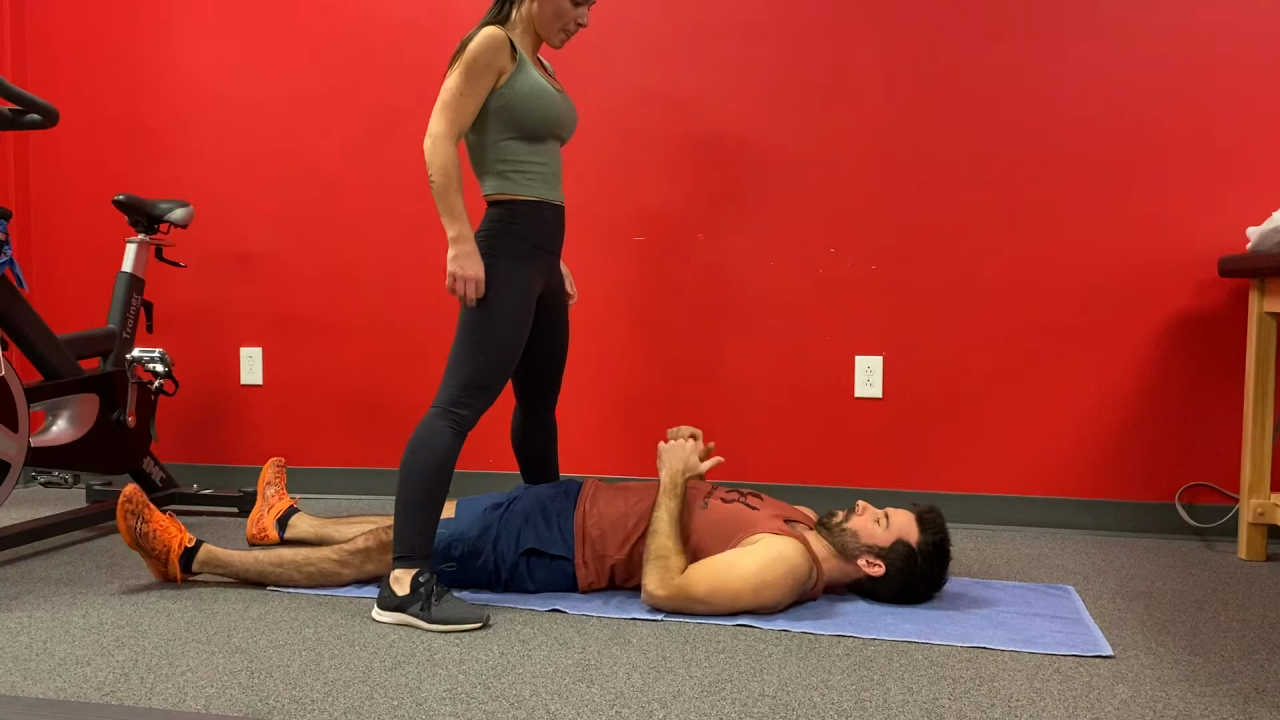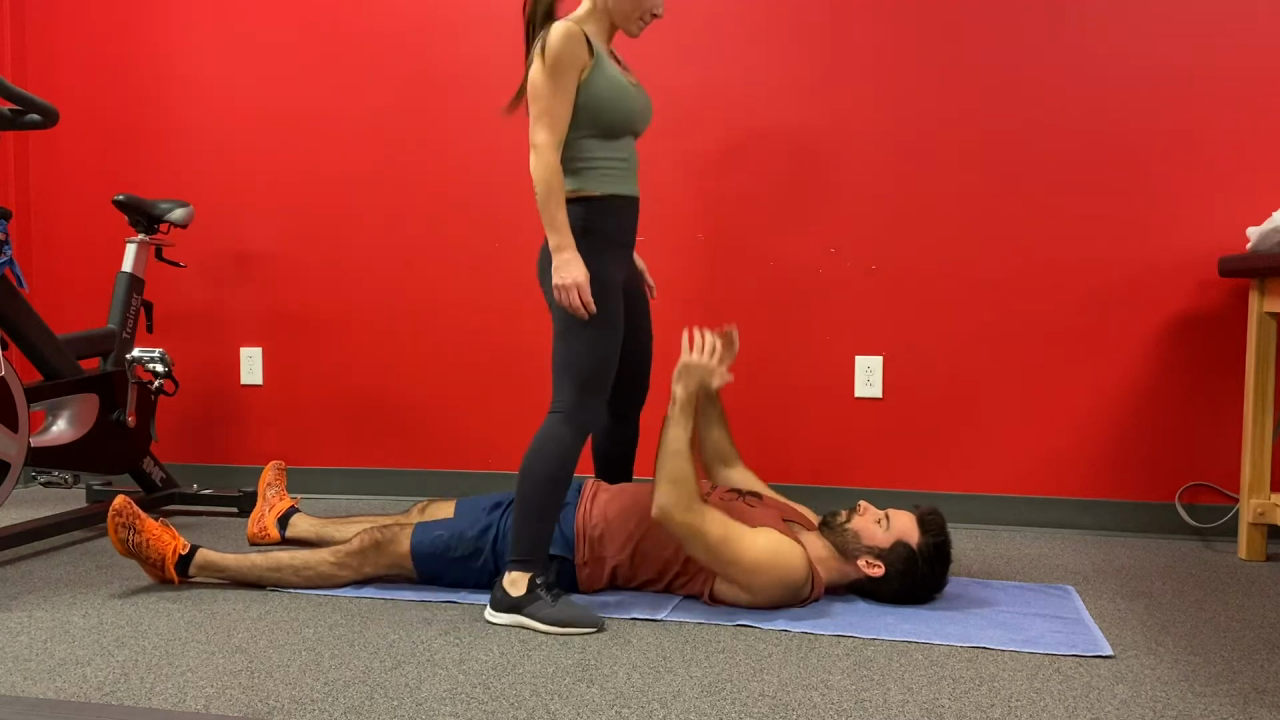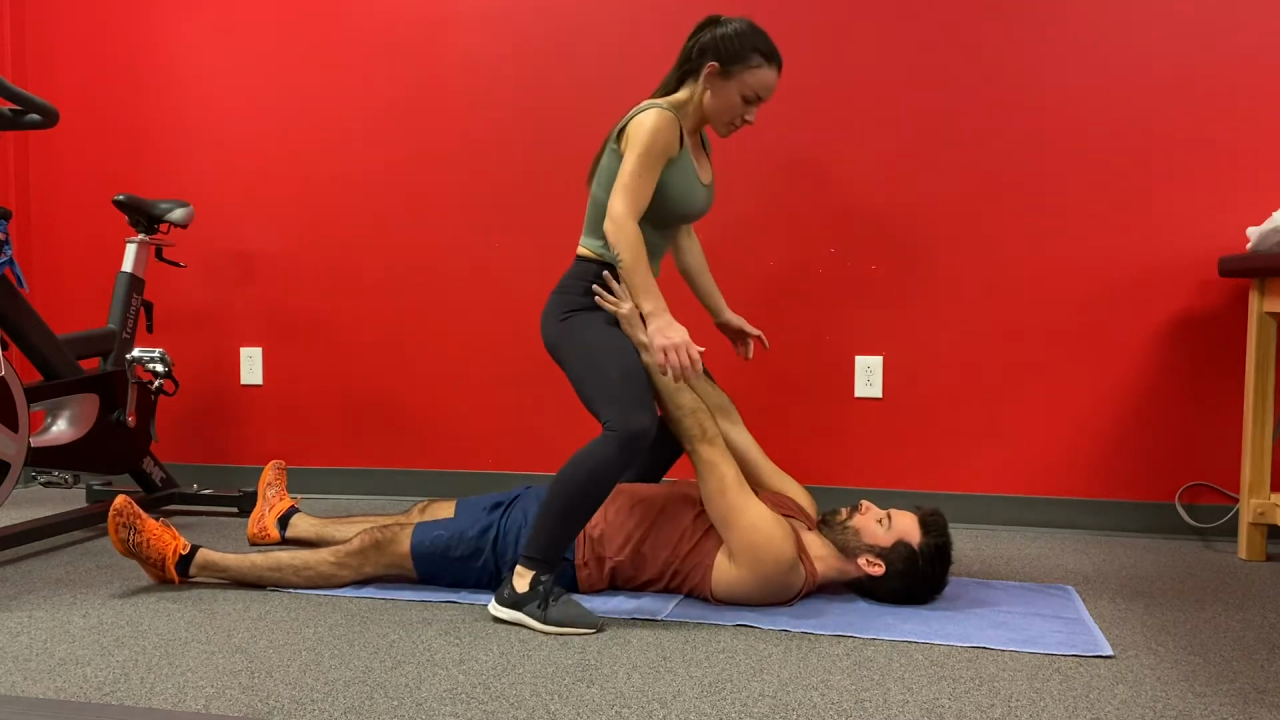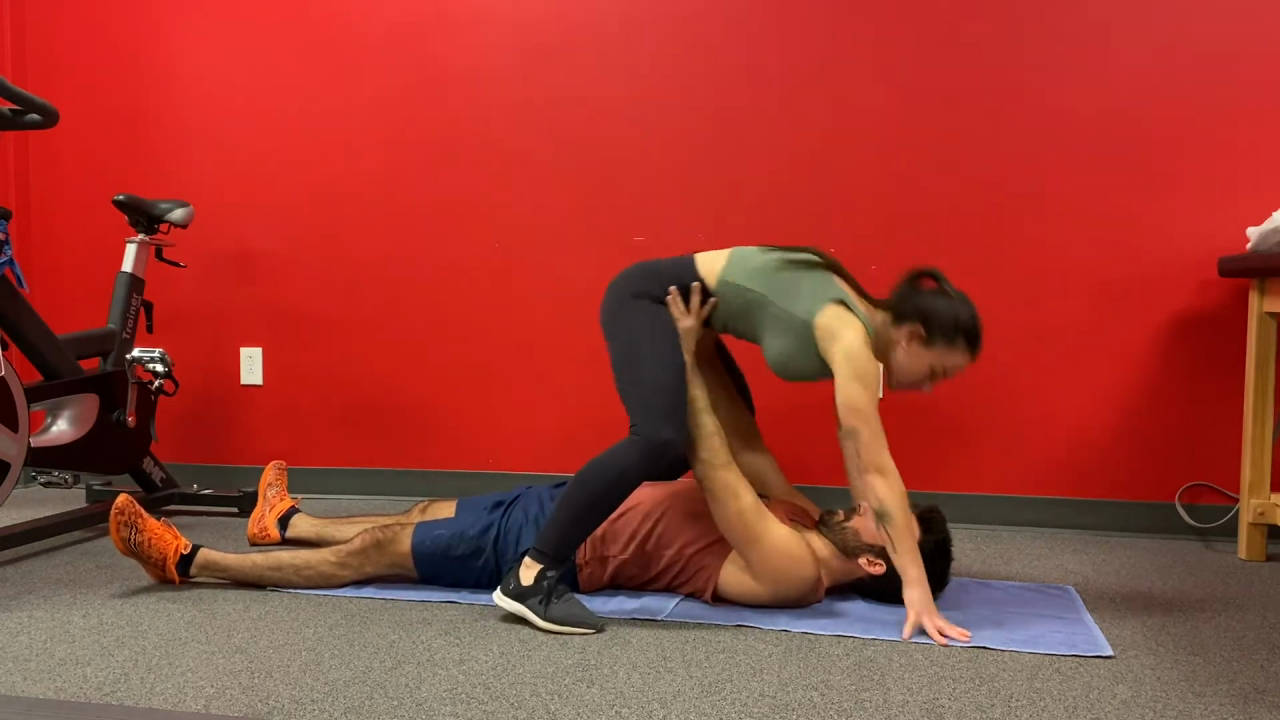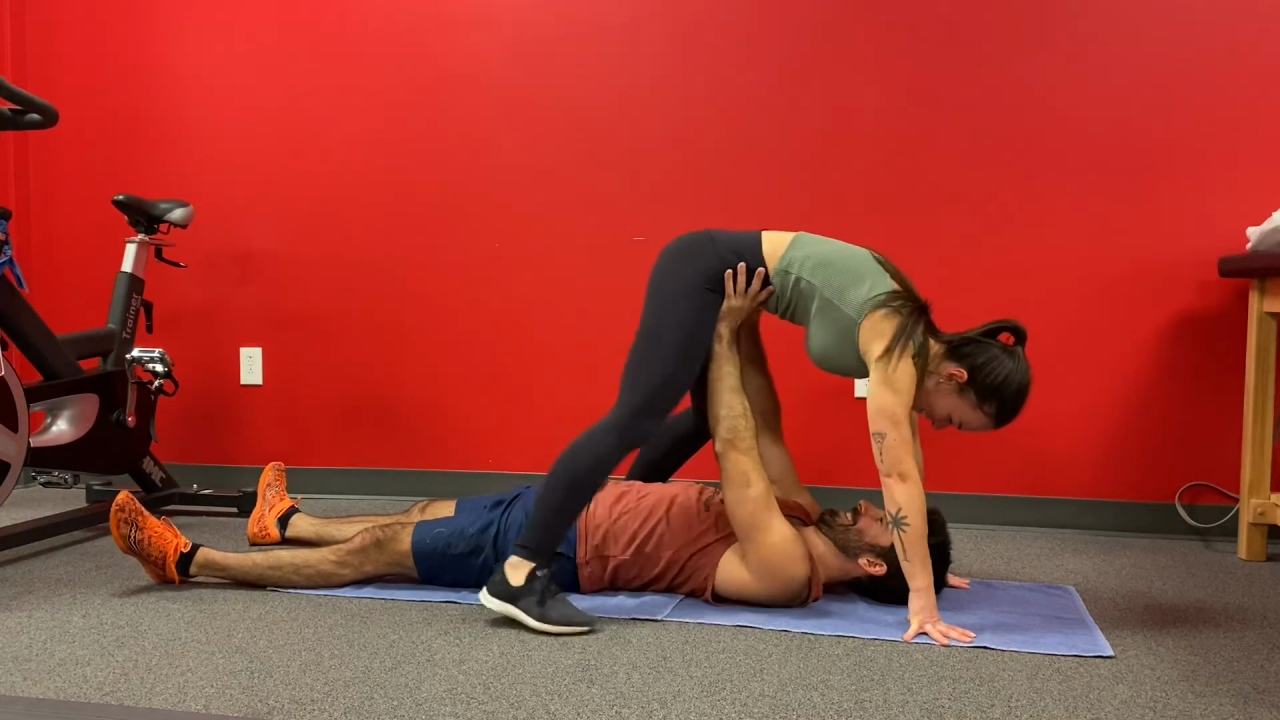
dt=1s
person 1, frame 1
left shoulder: (786, 568)
right shoulder: (801, 527)
left elbow: (663, 586)
left wrist: (673, 481)
right wrist: (688, 477)
left hip: (559, 549)
right hip: (578, 502)
left knee: (383, 552)
left ankle: (193, 557)
right ankle: (285, 522)
person 1, frame 2
left shoulder: (784, 569)
right shoulder: (802, 526)
left elbow: (673, 509)
right elbow: (725, 476)
left wrist: (688, 395)
right wrist: (708, 401)
left hip: (561, 547)
right hip: (577, 502)
left knee: (377, 552)
right knee: (417, 518)
left ankle: (189, 560)
right ankle: (284, 523)
person 1, frame 3
left shoulder: (776, 563)
right shoulder: (800, 514)
left elbow: (705, 444)
right elbow: (727, 427)
left wrist: (640, 342)
right wrist: (658, 332)
left hip: (562, 546)
left knee: (378, 551)
right knee: (423, 515)
left ankle: (190, 561)
right ankle: (284, 522)
person 1, frame 4
left shoulder: (795, 573)
right shoulder: (807, 523)
left elbow: (716, 477)
right elbow: (740, 448)
left wrist: (682, 359)
right wrist: (694, 347)
left knee: (380, 554)
right knee: (424, 516)
left ankle: (188, 561)
right ankle: (284, 523)
person 1, frame 5
left shoulder: (787, 569)
right shoulder: (803, 522)
left elbow: (735, 455)
right elbow: (762, 439)
left wrist: (723, 335)
right wrist: (745, 333)
left hip: (564, 547)
right hip: (581, 503)
left knee: (378, 551)
right knee: (423, 515)
left ankle: (189, 560)
right ankle: (284, 524)
person 2, frame 1
left shoulder: (538, 66)
right elbow: (439, 141)
left wrist: (555, 259)
right wrist: (460, 240)
left hip: (538, 253)
right hip: (506, 251)
left knee: (539, 404)
right knee: (460, 406)
right ankle: (405, 583)
person 2, frame 2
left shoulder: (605, 54)
right elbow: (544, 153)
right wrist: (563, 254)
left hip: (614, 250)
right hip: (586, 250)
left knee: (627, 399)
right knee: (577, 409)
right ankle: (517, 586)
person 2, frame 3
left shoulder: (695, 137)
right shoulder: (657, 122)
left elbow: (680, 235)
right elbow: (619, 222)
left wrist: (722, 314)
right wrist: (658, 317)
right hip: (585, 303)
right knee: (631, 427)
right ankle: (524, 584)
person 2, frame 4
left shoulder: (859, 336)
right shoulder: (852, 337)
left elbow: (863, 459)
right elbow: (875, 469)
right wrist: (915, 586)
right hip: (649, 300)
left knee: (737, 430)
right knee: (662, 439)
right ankle: (531, 576)
person 2, frame 5
left shoulder: (916, 342)
right shoulder: (897, 345)
left elbow: (903, 460)
right elbow: (898, 475)
left wrist: (914, 558)
right wrist: (921, 599)
left hip: (724, 276)
right hip: (705, 267)
left knee: (716, 417)
right knee: (637, 417)
right ankle: (519, 575)
